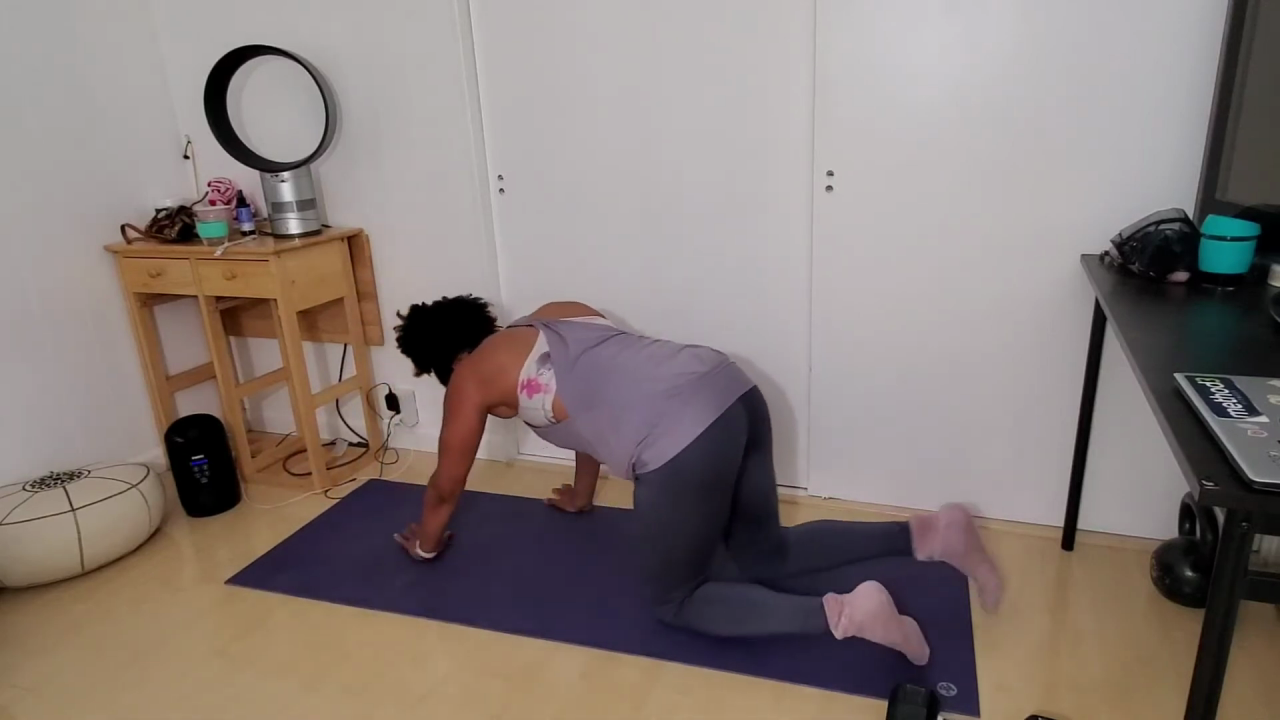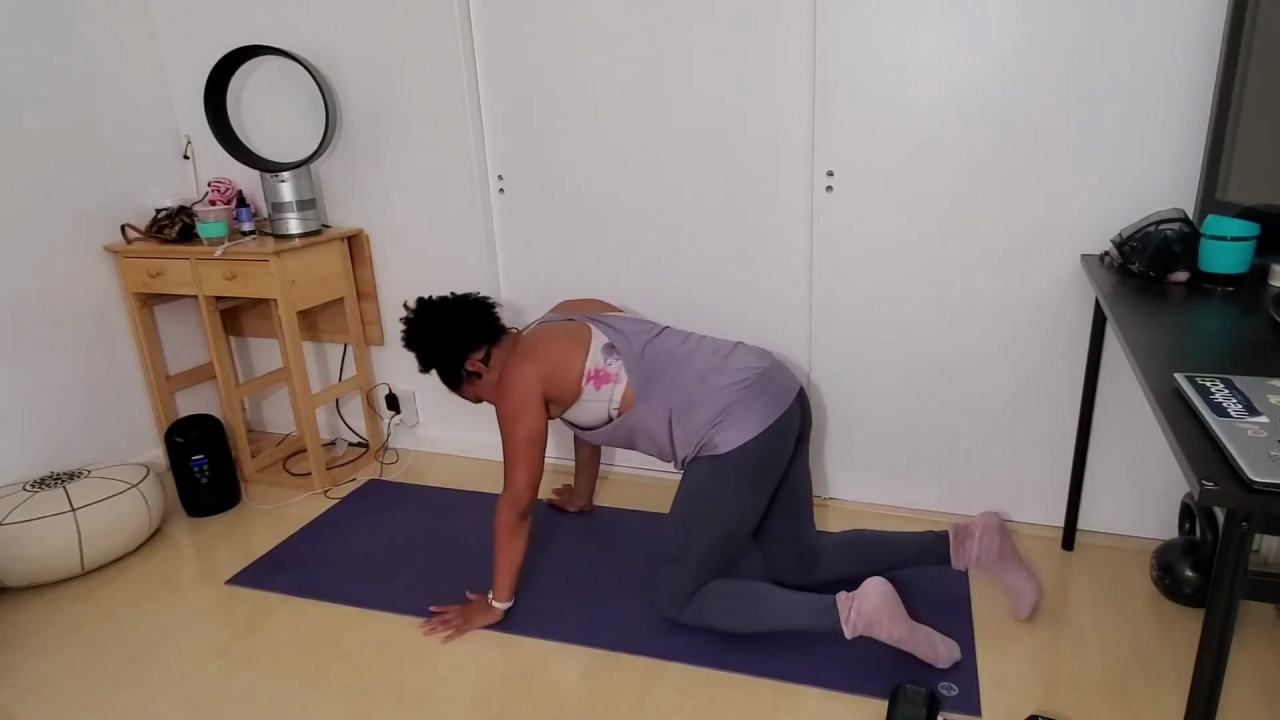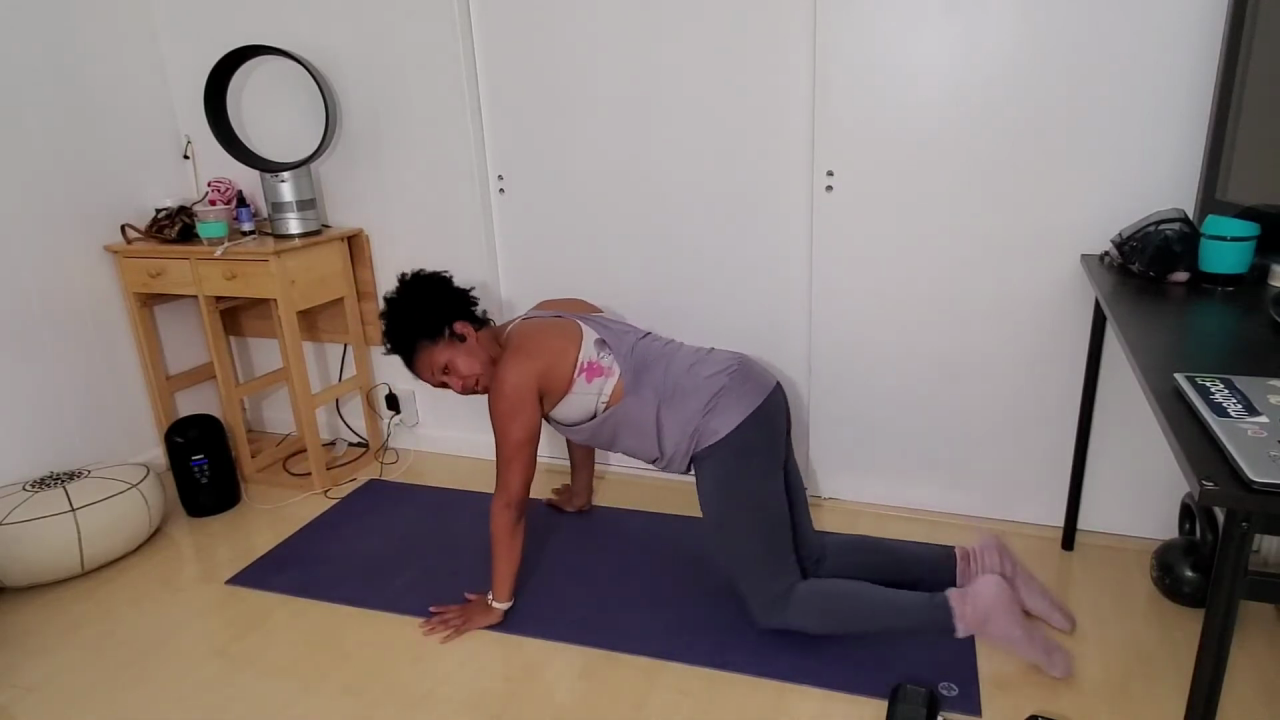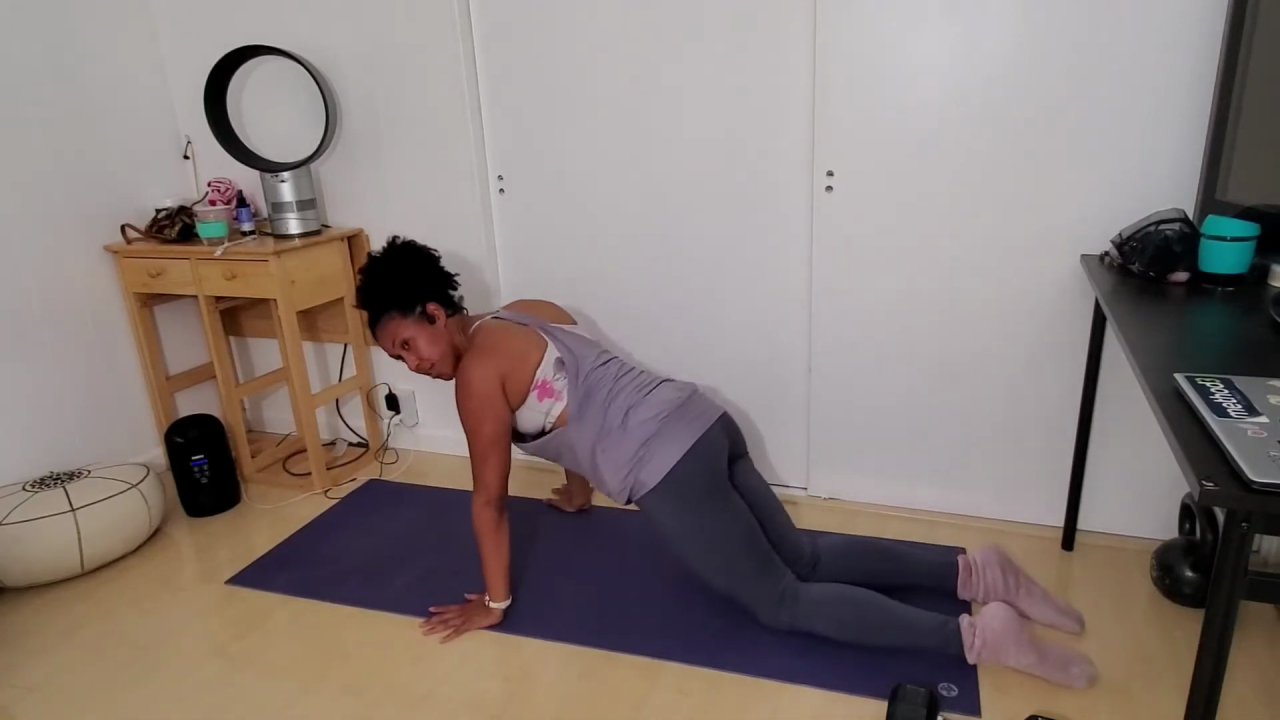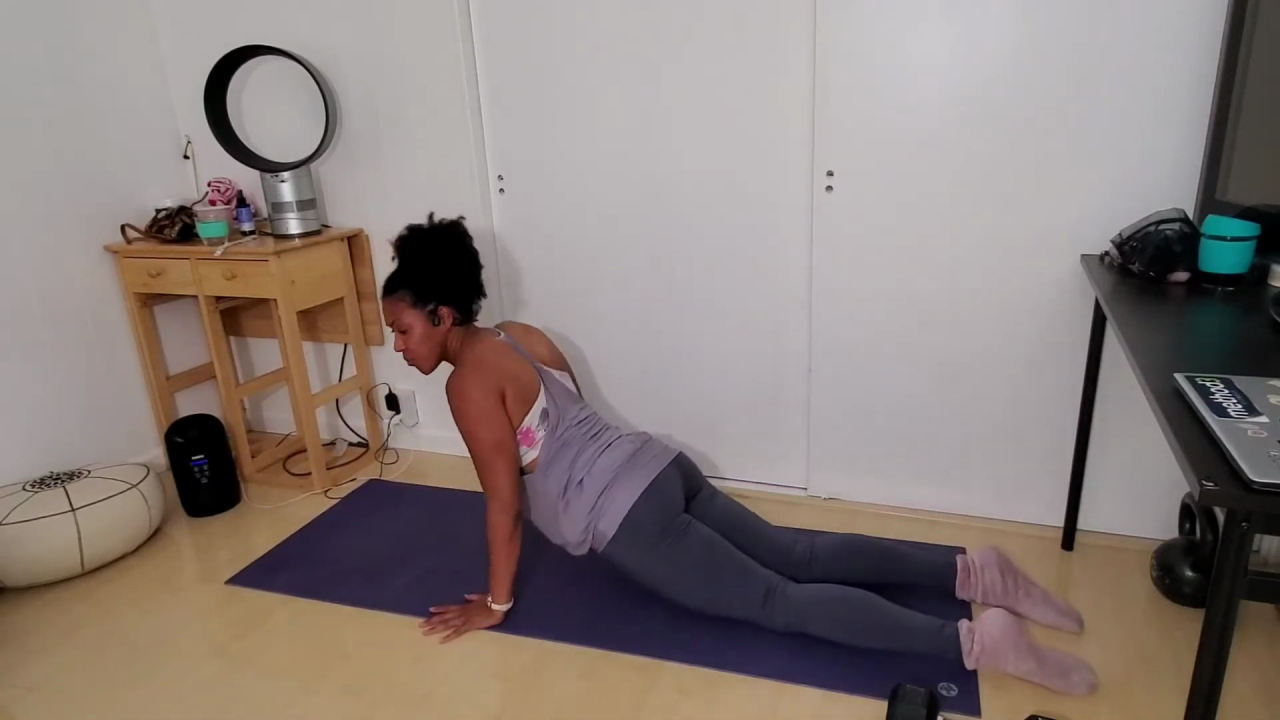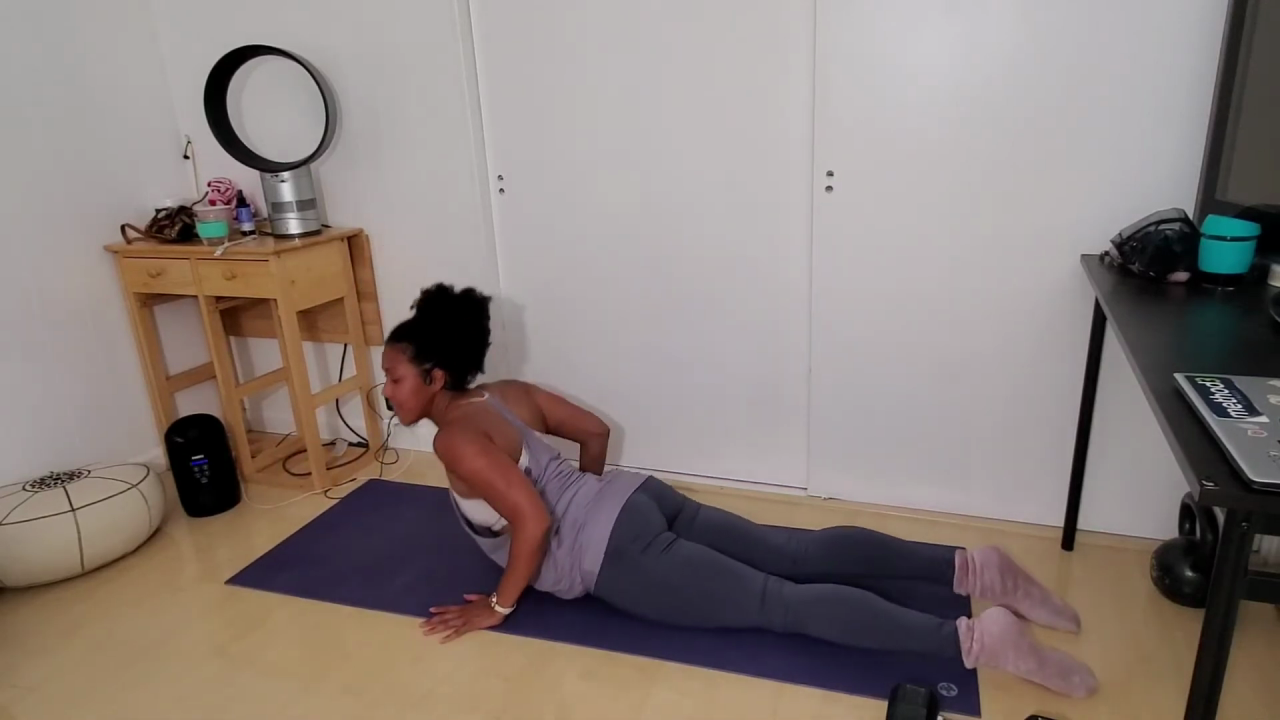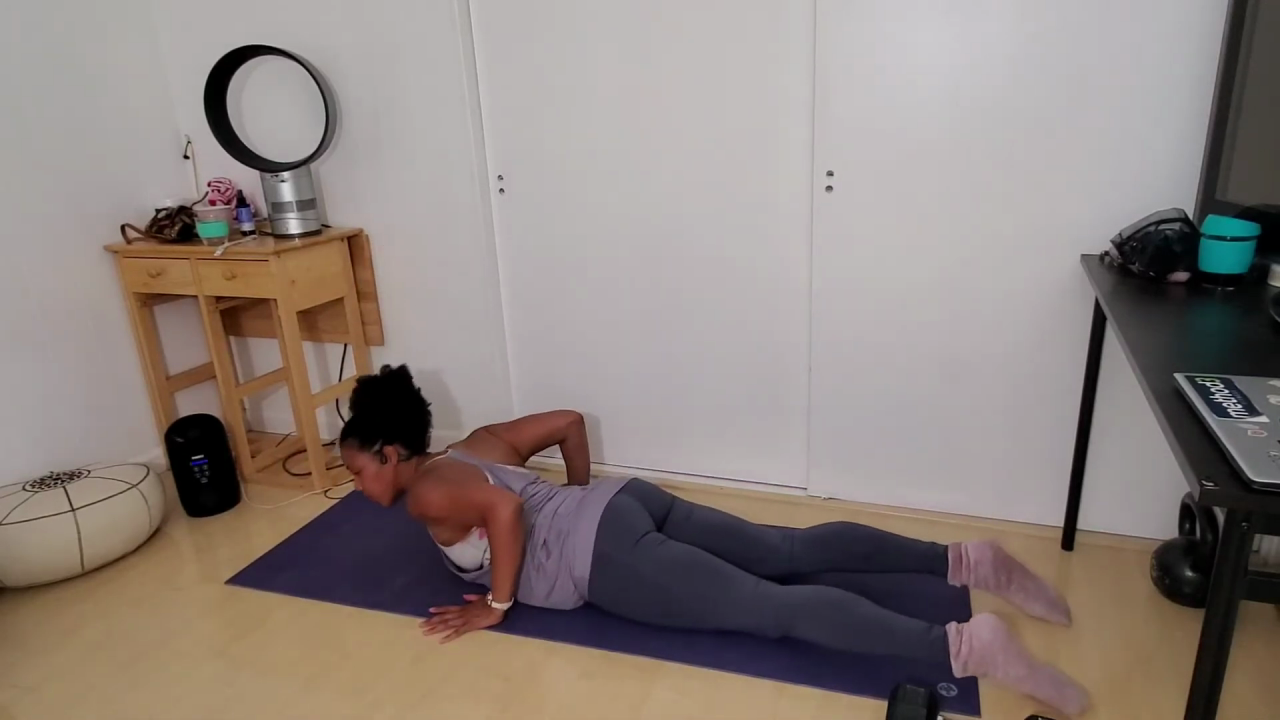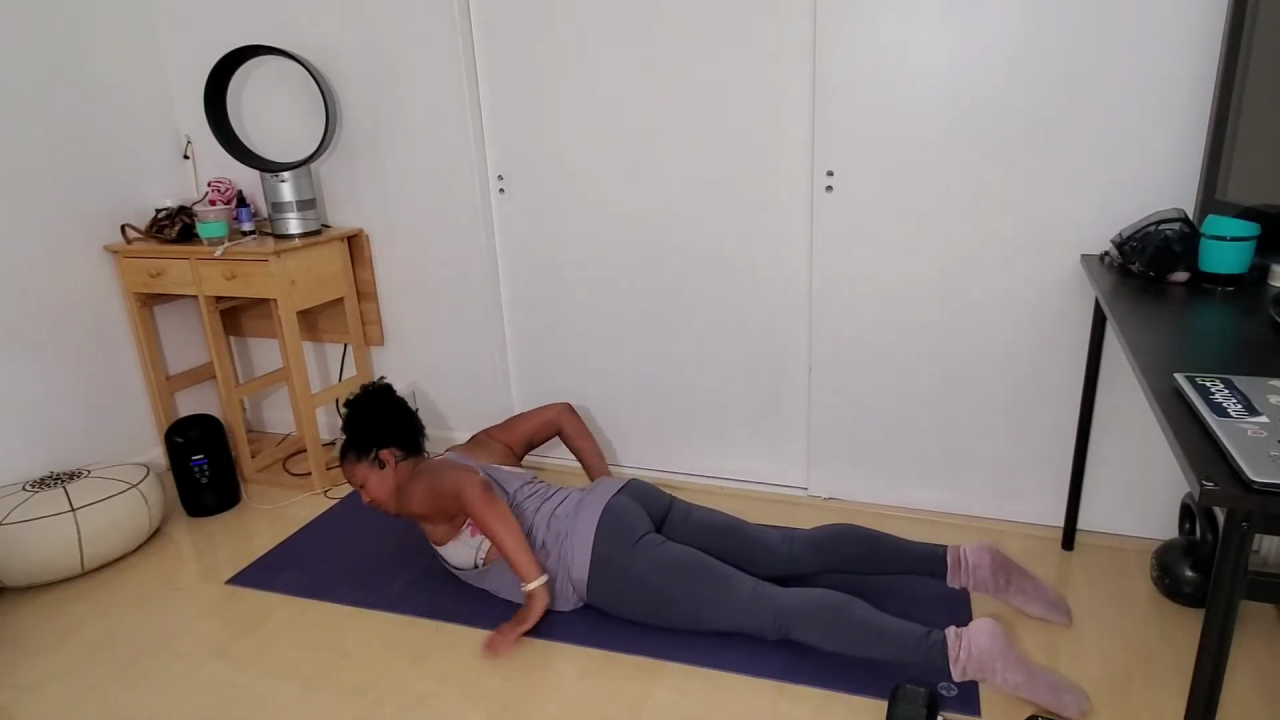
dt=0.4s
person 1, frame 1
left shoulder: (472, 377)
right shoulder: (557, 316)
left elbow: (447, 486)
left wrist: (427, 544)
right wrist: (581, 495)
left hip: (683, 442)
right hip: (732, 393)
left knee: (676, 600)
right knee: (767, 556)
left ankle: (841, 612)
right ankle: (932, 531)
person 1, frame 2
left shoulder: (520, 375)
right shoulder: (565, 321)
left elbow: (516, 503)
left wrist: (495, 602)
right wrist: (580, 494)
left hip: (739, 430)
right hip: (774, 393)
left knee: (681, 597)
right knee: (795, 563)
left ankle: (857, 612)
right ankle: (968, 542)
person 1, frame 3
left shoulder: (514, 371)
right shoulder: (548, 318)
left elbow: (510, 501)
left wrist: (497, 601)
right wrist: (580, 494)
left hip: (723, 424)
right hip: (749, 396)
left knee: (779, 603)
right knee: (803, 560)
left ankle: (970, 608)
right ankle: (969, 562)
person 1, frame 4
left shoulder: (477, 372)
right shoulder: (528, 312)
left elbow: (490, 499)
left wrist: (494, 603)
right wrist: (581, 488)
left hip: (666, 470)
right hip: (700, 426)
left knee: (785, 601)
right knee: (803, 558)
left ankle: (976, 636)
right ankle: (974, 573)
person 1, frame 5
left shoulder: (468, 382)
right shoulder: (518, 335)
left elbow: (505, 503)
left wrist: (493, 604)
left hip: (629, 518)
right hip: (657, 468)
left knee: (781, 602)
right knee: (803, 556)
left ankle: (975, 640)
right ankle: (972, 573)
person 1, frame 6
left shoulder: (455, 440)
right shoulder: (506, 394)
left elbow: (534, 520)
right elbow: (596, 429)
left wrist: (499, 605)
left hip: (621, 554)
right hip: (639, 498)
left knee: (783, 604)
right knee: (801, 553)
left ankle: (976, 639)
right ankle: (972, 566)
person 1, frame 7
left shoulder: (427, 494)
right shoulder: (477, 444)
left elbow: (504, 508)
right elbow: (570, 422)
left wrist: (495, 605)
left hip: (608, 558)
right hip: (627, 503)
left knee: (773, 608)
right knee: (792, 553)
left ankle: (962, 644)
right ankle: (964, 560)
person 1, frame 8
left shoulder: (421, 490)
right shoulder: (475, 446)
left elbow: (477, 497)
right elbow: (561, 413)
left wrist: (534, 591)
left hip: (602, 552)
right hip: (624, 504)
left knee: (771, 609)
right knee: (791, 552)
left ankle: (961, 650)
right ankle: (963, 562)
